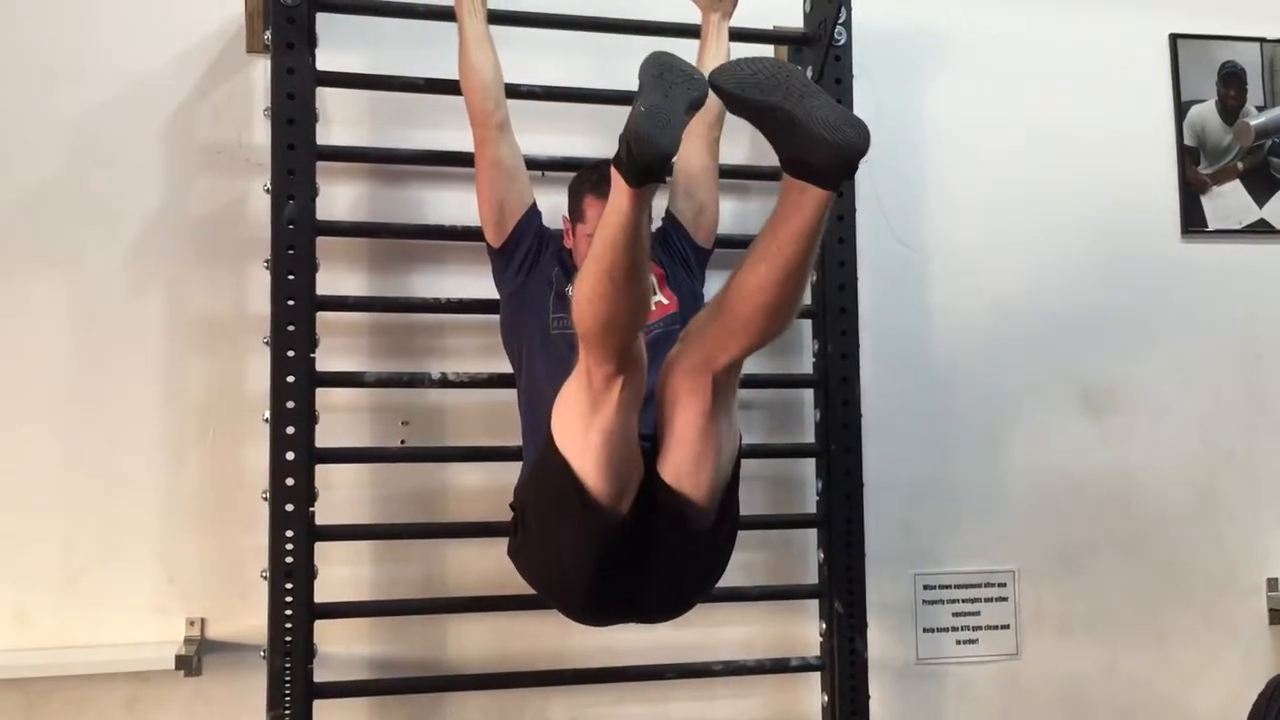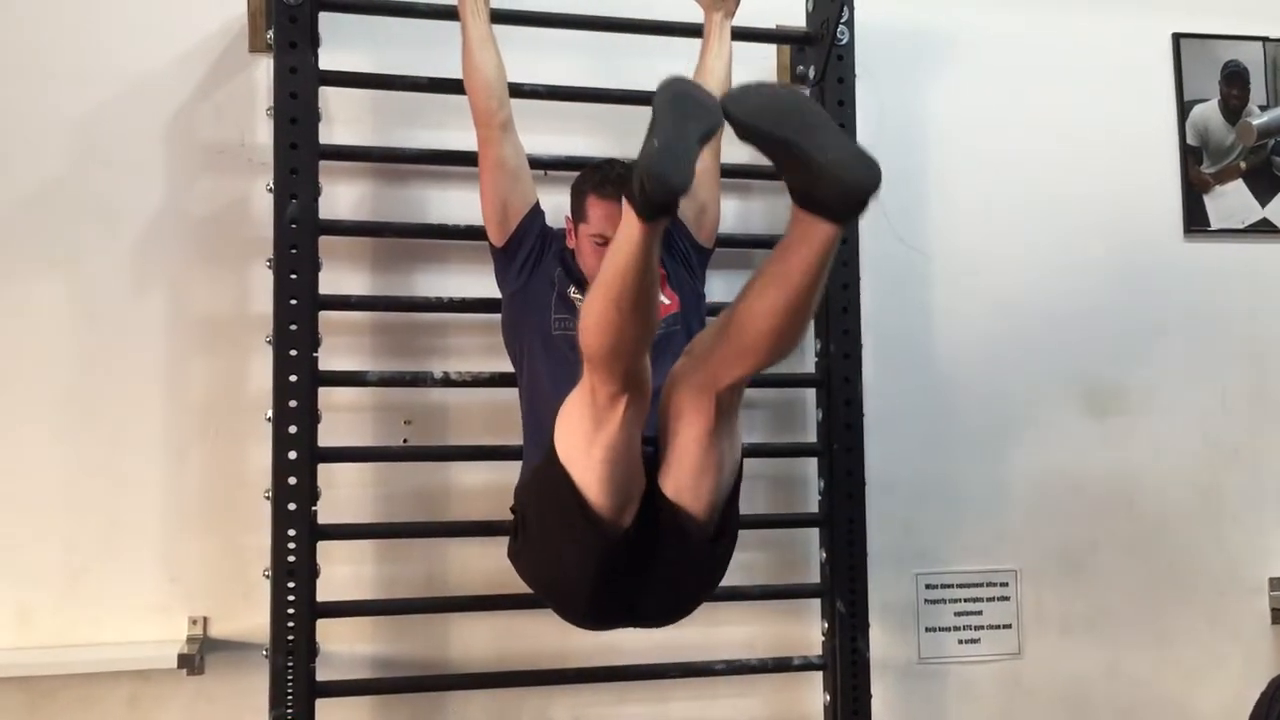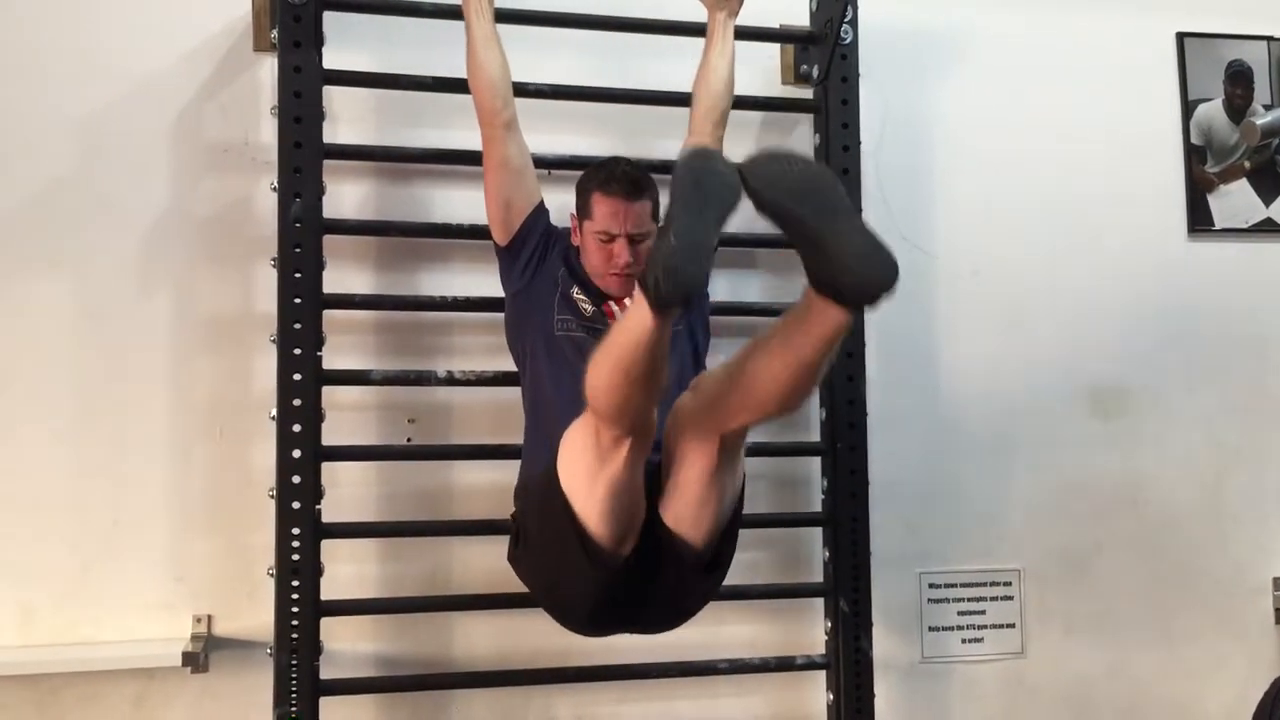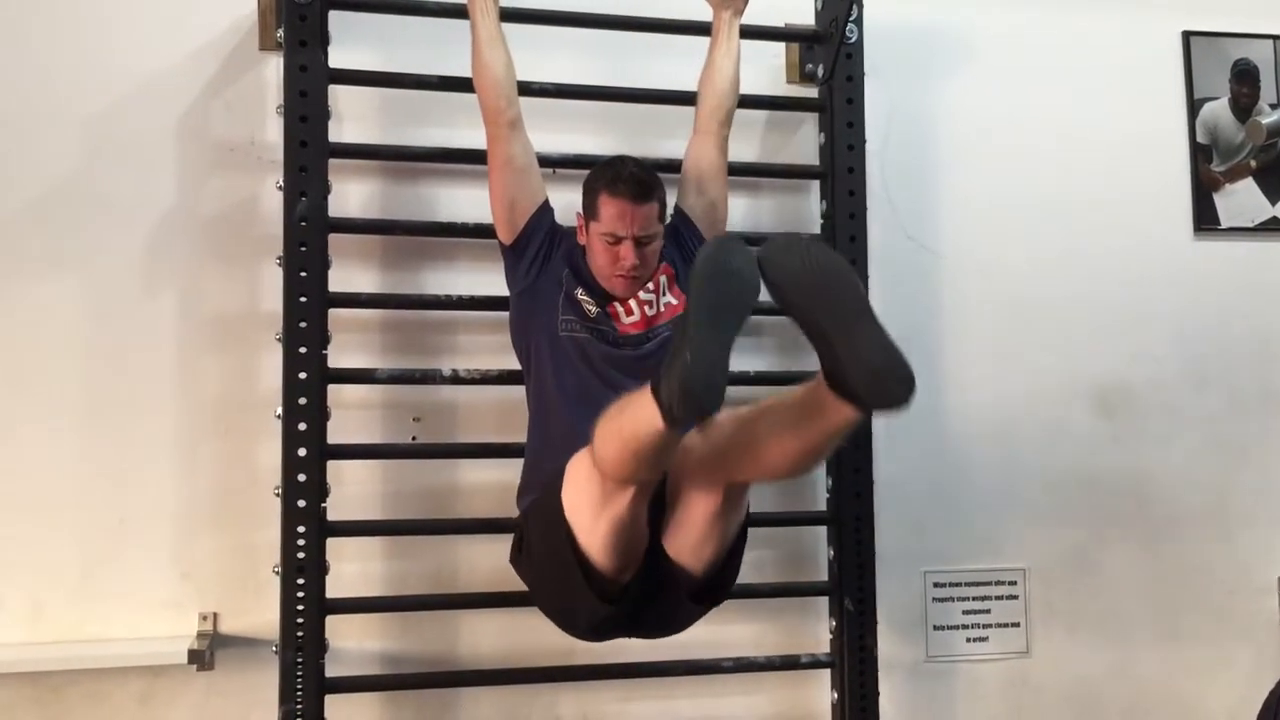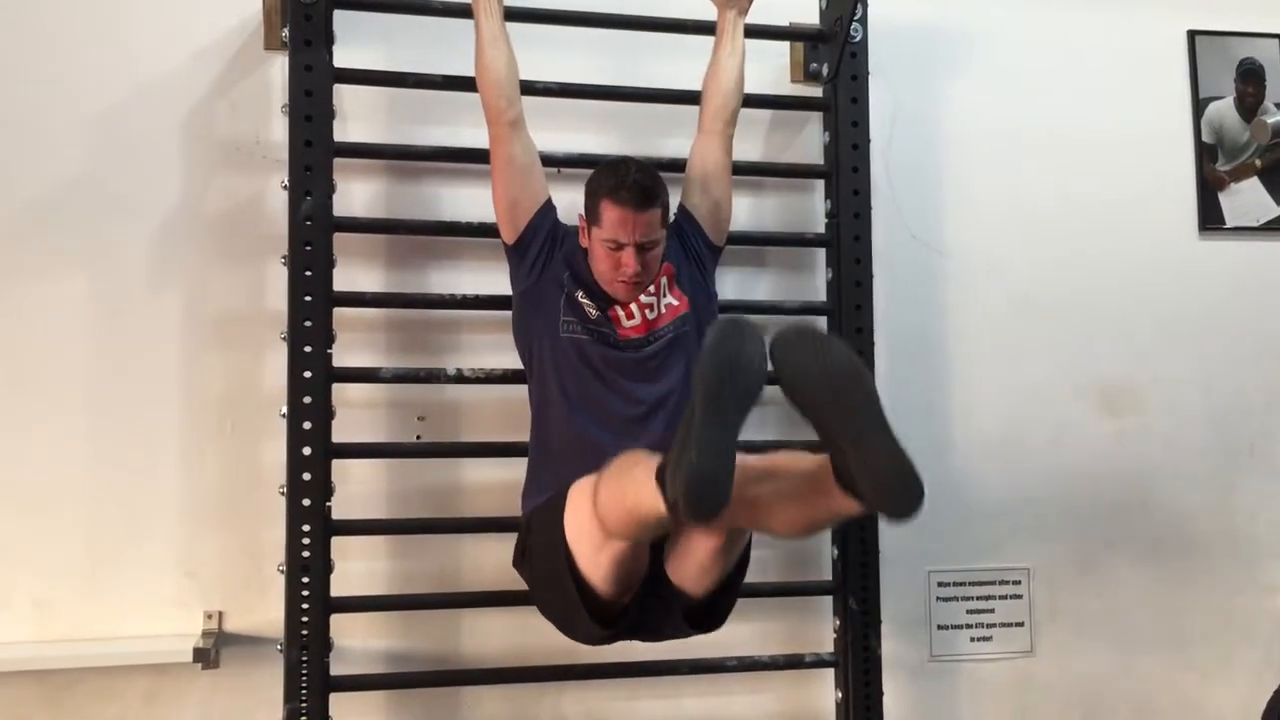
dt=0.2s
person 1, frame 1
left shoulder: (676, 264)
right shoulder: (533, 268)
left elbow: (703, 133)
right elbow: (491, 127)
left hip: (680, 541)
right hip: (576, 544)
left knee: (704, 354)
right knee: (611, 354)
person 1, frame 2
left shoulder: (677, 266)
right shoulder: (534, 271)
left elbow: (709, 137)
right elbow: (494, 127)
left hip: (677, 552)
right hip: (578, 550)
left knee: (704, 375)
right knee: (616, 371)
left ankle: (823, 205)
person 1, frame 3
left shoulder: (681, 265)
right shoulder: (539, 270)
left elbow: (706, 138)
right elbow: (499, 127)
left hip: (677, 558)
right hip: (578, 558)
left knee: (706, 411)
right knee: (621, 409)
left ankle: (838, 286)
person 1, frame 4
left shoulder: (684, 264)
right shoulder: (544, 270)
left elbow: (712, 130)
right elbow: (504, 125)
left hip: (682, 570)
right hip: (580, 561)
left knee: (714, 447)
right knee: (624, 446)
left ankle: (851, 381)
right ankle: (680, 381)
person 1, frame 5
left shoulder: (688, 264)
right shoulder: (546, 269)
left elbow: (716, 129)
right elbow: (506, 125)
right hip: (581, 560)
left knee: (728, 486)
right knee: (630, 477)
left ankle: (859, 473)
right ankle: (688, 477)
